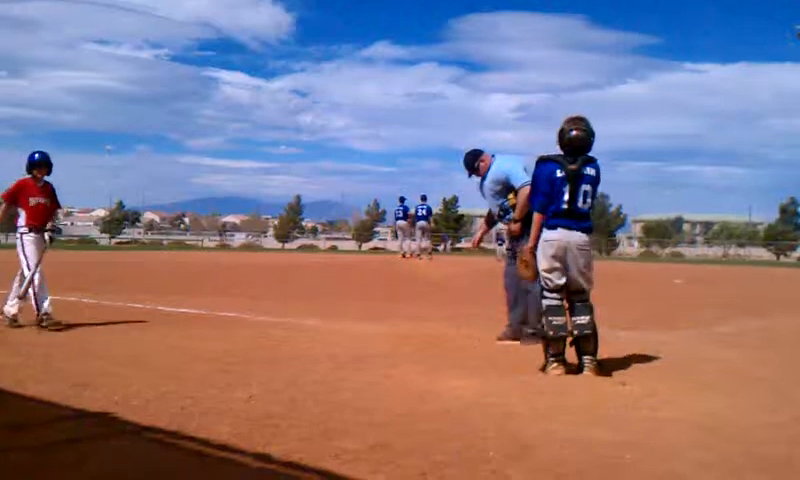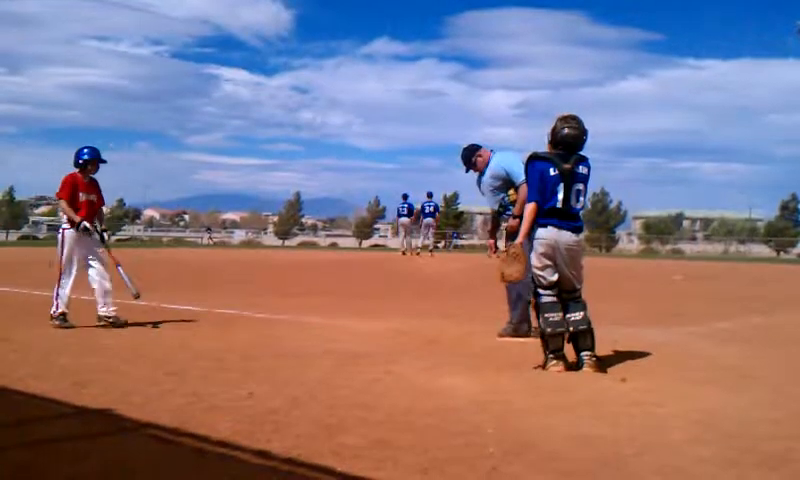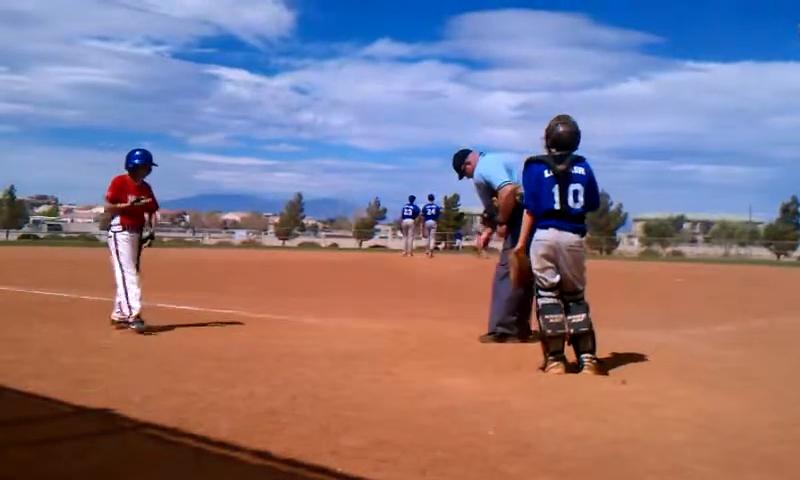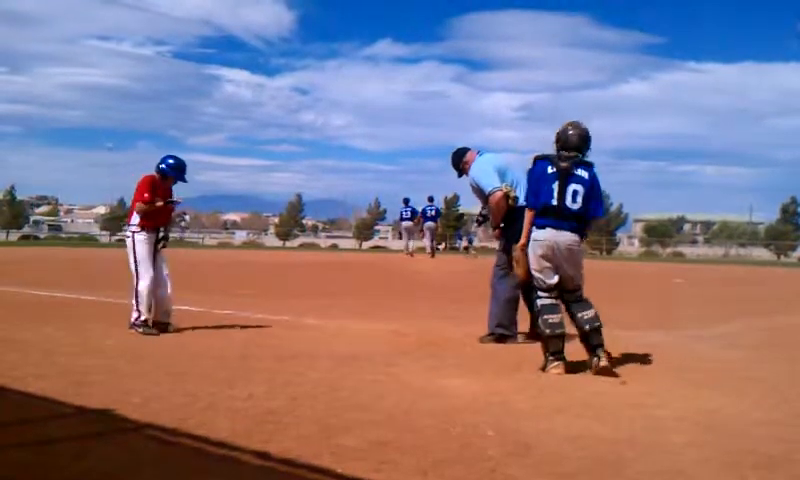
dt=0.5s
person 1, frame 1
left shoulder: (547, 166)
right shoulder: (593, 168)
left elbow: (540, 208)
left wrist: (532, 241)
left hip: (552, 235)
right hip: (581, 237)
left knee: (552, 295)
right knee: (580, 297)
left ankle: (555, 359)
right ankle: (588, 360)
person 1, frame 2
left shoulder: (539, 163)
right shoulder: (584, 165)
left elbow: (533, 202)
left wrist: (521, 236)
left hip: (544, 234)
right hip: (572, 236)
left knee: (547, 293)
right knee: (573, 294)
left ankle: (555, 356)
right ankle: (587, 355)
person 1, frame 3
left shoulder: (536, 167)
right shoulder: (583, 167)
left elbow: (531, 209)
right elbow: (593, 205)
left wrist: (522, 242)
left hip: (545, 236)
right hip: (574, 238)
left knee: (547, 295)
right knee: (575, 296)
left ankle: (555, 358)
right ankle: (587, 357)
person 1, frame 4
left shoulder: (541, 165)
right shoulder: (587, 173)
left elbow: (532, 207)
right elbow: (593, 216)
left wrist: (524, 237)
right wrist: (581, 235)
left hip: (542, 235)
right hip: (571, 238)
left knee: (546, 294)
right knee: (574, 294)
left ankle: (555, 358)
right ankle: (598, 353)
person 2, frame 1
left shoulder: (506, 165)
right shoulder: (486, 179)
left elbow: (527, 191)
right elbow: (495, 210)
left wrist: (516, 220)
right wrist: (481, 231)
left hip: (528, 226)
right hip: (516, 229)
left knee: (528, 277)
right knee: (513, 278)
left ankle: (533, 330)
right ankle: (519, 328)
person 2, frame 2
left shoulder: (505, 160)
right shoulder: (482, 178)
left elbow: (528, 186)
left wrist: (516, 217)
right wrist: (492, 234)
right hip: (515, 224)
left ankle: (521, 323)
right ankle: (520, 323)
person 2, frame 3
left shoulder: (485, 166)
right shoulder: (491, 163)
left elbow: (508, 191)
right elbow: (495, 205)
left wrist: (502, 223)
right wrist: (488, 230)
left hip: (522, 221)
left knee: (507, 275)
left ankle: (503, 330)
right ankle: (520, 328)
person 2, frame 4
left shoulder: (477, 170)
right shoulder: (491, 158)
left elbow: (498, 197)
left wrist: (495, 226)
right wrist: (499, 223)
left hip: (519, 221)
left knee: (504, 276)
left ankle: (502, 331)
person 3, frame 1
left shoulder: (49, 188)
right shoulder: (21, 185)
left elbow: (52, 212)
left wrist: (50, 229)
left hip: (40, 235)
right hip: (26, 234)
left knee: (24, 275)
right knee: (35, 273)
right ankle: (43, 314)
person 3, frame 2
left shoulder: (94, 183)
right shoulder: (70, 179)
left elbow: (98, 207)
right elbow: (63, 205)
left wrist: (102, 227)
right wrist: (81, 221)
left hip: (90, 233)
right hip: (71, 231)
left knee: (100, 271)
right knee: (67, 274)
left ankle: (107, 313)
right ankle: (58, 313)
person 3, frame 3
left shoulder: (146, 187)
right shoulder: (119, 181)
left elbow: (151, 211)
right elbow: (108, 207)
left wrist: (151, 232)
right wrist: (130, 205)
left hip: (137, 234)
right hip: (120, 233)
left knee: (130, 275)
right knee: (127, 274)
left ankle: (119, 316)
right ankle: (133, 317)
person 3, frame 4
left shoulder: (167, 188)
right shoulder: (148, 181)
left elbow: (167, 213)
right elbow: (140, 208)
left wrist: (165, 234)
right wrist: (162, 204)
left hip: (154, 235)
right hip: (139, 234)
left knee: (163, 278)
right knee: (145, 277)
left ankle: (160, 320)
right ankle: (138, 320)
